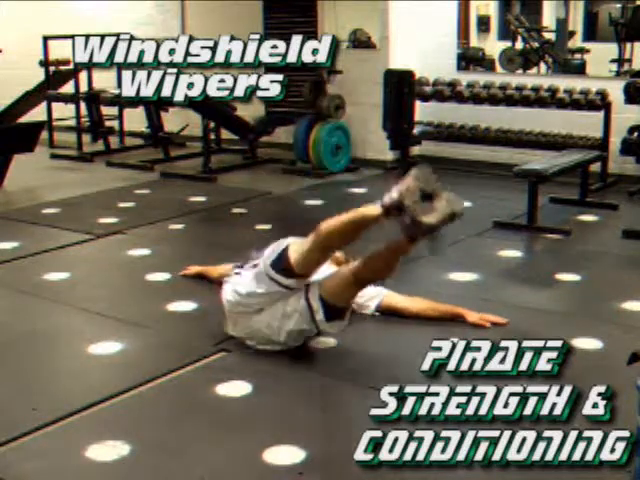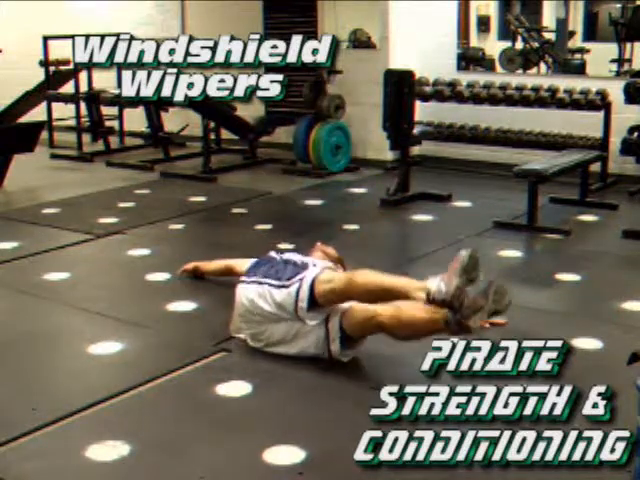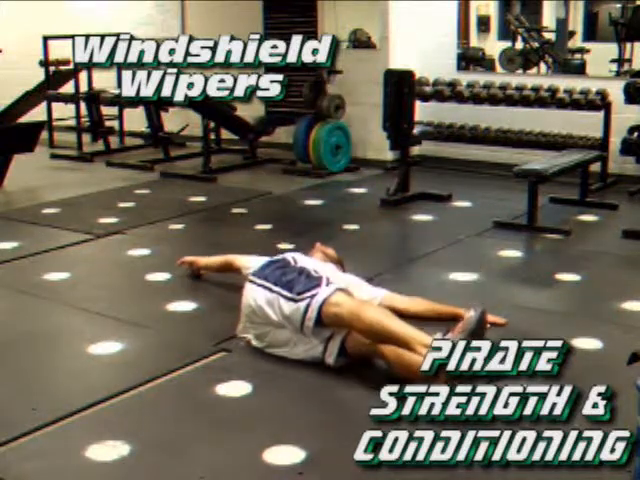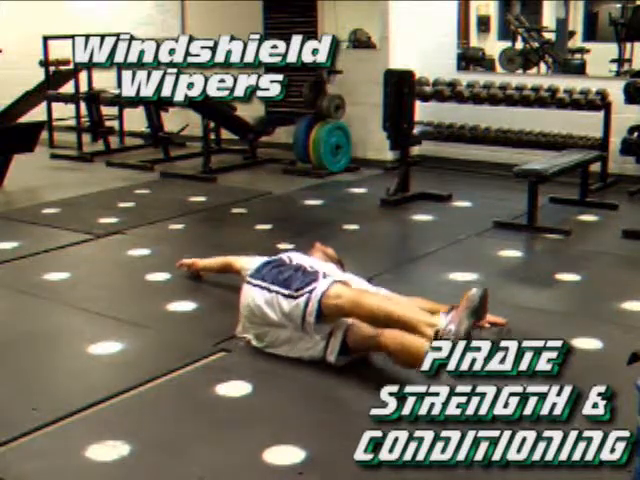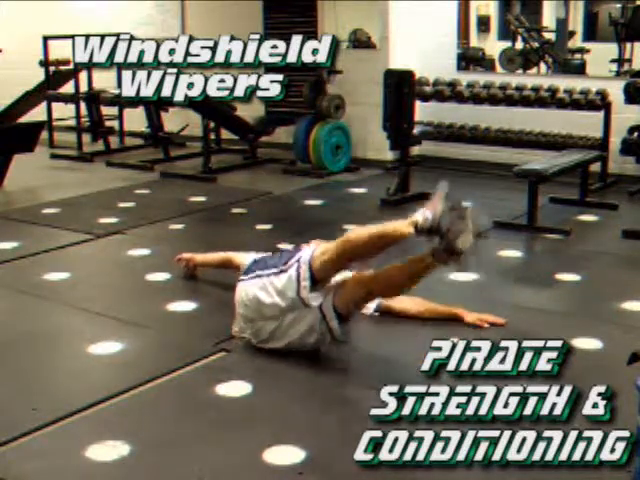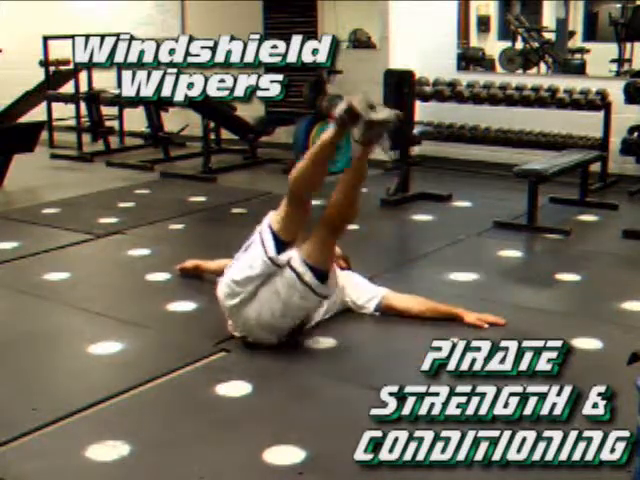
dt=0.4s
person 1, frame 1
left shoulder: (344, 281)
right shoulder: (294, 255)
left elbow: (405, 303)
right elbow: (229, 269)
left wrist: (462, 313)
right wrist: (205, 270)
left hip: (275, 328)
right hip: (246, 295)
left knee: (362, 271)
right knee: (322, 237)
left ankle: (413, 229)
right ankle: (390, 206)
person 1, frame 2
left shoulder: (347, 278)
right shoulder: (278, 263)
right elbow: (234, 265)
left hip: (302, 331)
left knee: (383, 317)
right knee: (346, 283)
left ankle: (455, 314)
right ankle: (432, 290)
person 1, frame 3
left shoulder: (350, 282)
right shoulder: (284, 264)
left elbow: (405, 304)
right elbow: (233, 261)
left wrist: (460, 313)
left hip: (308, 336)
left knee: (382, 345)
right knee: (347, 307)
person 1, frame 4
left shoulder: (351, 283)
right shoulder: (279, 264)
left elbow: (403, 304)
right elbow: (232, 262)
left hip: (308, 335)
left knee: (381, 333)
right knee: (348, 299)
right ankle: (440, 328)
person 1, frame 5
left shoulder: (344, 284)
right shoulder: (278, 264)
left elbow: (401, 303)
right elbow: (234, 258)
left wrist: (459, 312)
left hip: (291, 330)
right hip: (261, 298)
right knee: (343, 248)
right ankle: (418, 224)
person 1, frame 6
left shoulder: (343, 281)
right shoulder: (296, 265)
left elbow: (402, 302)
left wrist: (461, 313)
left hip: (270, 318)
right hip: (239, 296)
left knee: (330, 225)
right knee: (298, 203)
right ankle: (341, 128)
